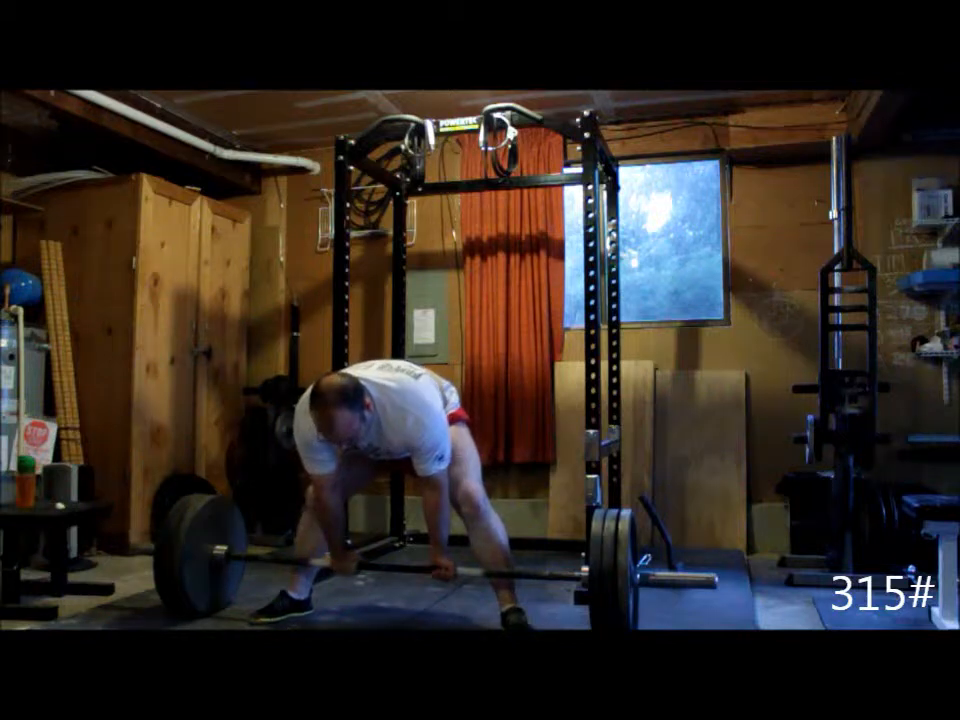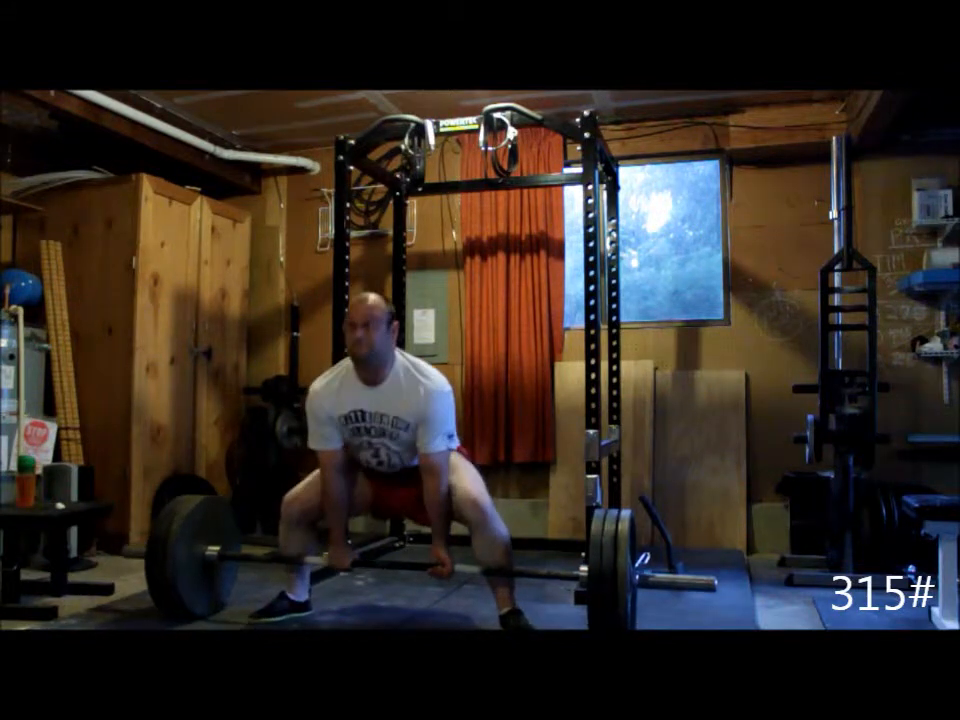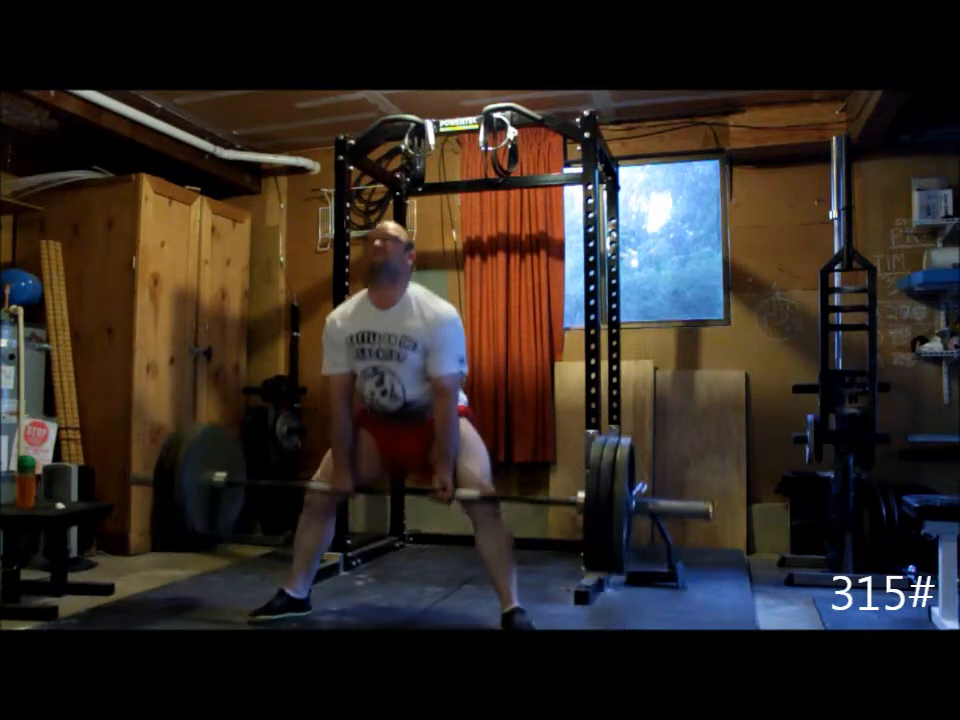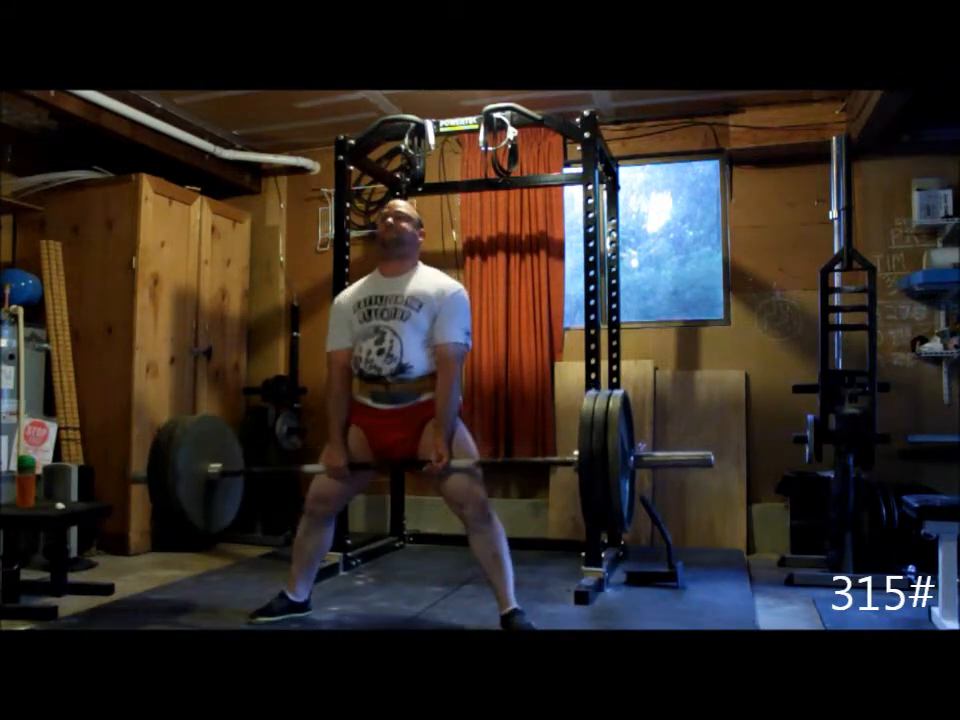
dt=1s
person 1, frame 1
left shoulder: (421, 413)
right shoulder: (307, 418)
left elbow: (435, 487)
right elbow: (327, 491)
left wrist: (439, 552)
right wrist: (338, 552)
left hip: (440, 411)
left knee: (471, 499)
right knee: (316, 498)
left ankle: (510, 607)
right ankle: (297, 594)
person 1, frame 2
left shoulder: (429, 386)
right shoulder: (323, 391)
left elbow: (434, 472)
right elbow: (333, 472)
left wrist: (439, 543)
right wrist: (338, 542)
left hip: (432, 464)
right hip: (368, 471)
left knee: (477, 508)
right knee: (294, 507)
left ankle: (508, 611)
right ankle: (296, 596)
person 1, frame 3
left shoulder: (438, 317)
right shoulder: (341, 320)
left elbow: (446, 397)
right elbow: (340, 398)
left wrist: (445, 469)
right wrist: (341, 468)
left hip: (435, 421)
right hip: (376, 423)
left knee: (483, 502)
right knee: (318, 496)
left ankle: (512, 610)
right ankle: (294, 594)
person 1, frame 4
left shoulder: (444, 290)
right shoulder: (349, 299)
left elbow: (449, 366)
right elbow: (339, 372)
left wrist: (442, 436)
right wrist: (336, 441)
left hip: (427, 411)
right hip: (368, 414)
left knee: (474, 505)
right knee: (319, 501)
left ankle: (511, 611)
right ankle: (295, 596)
